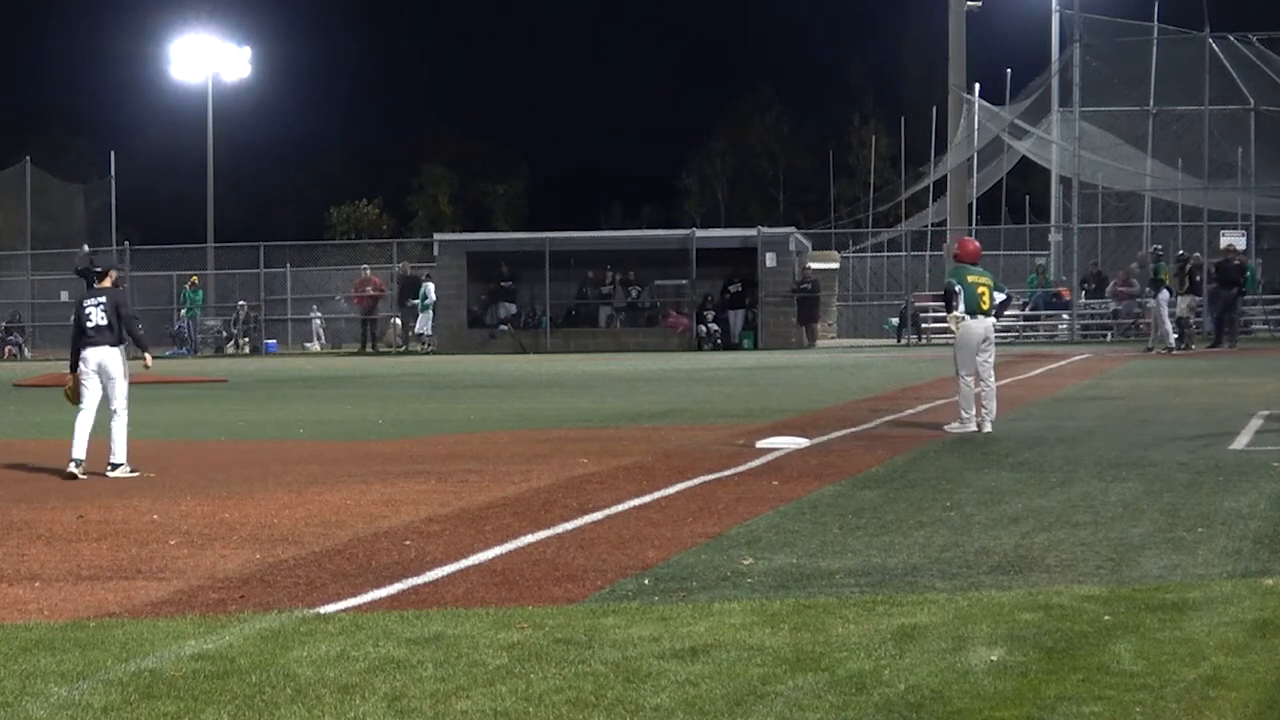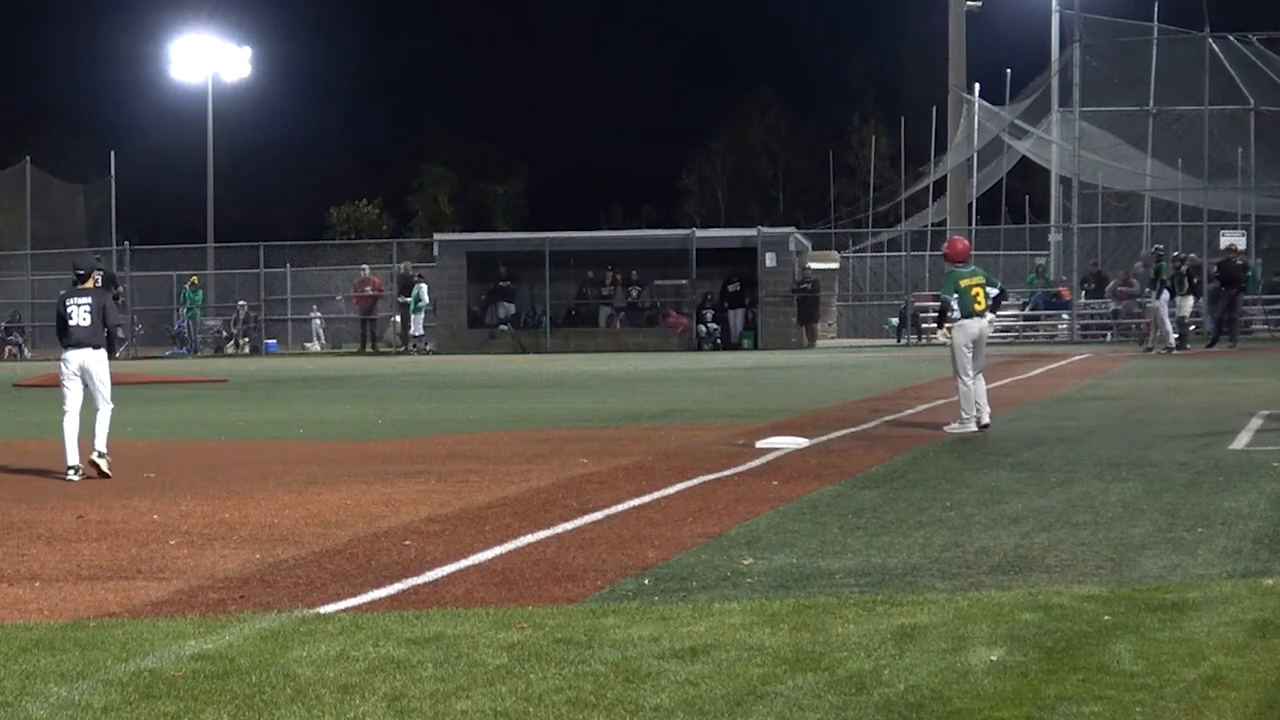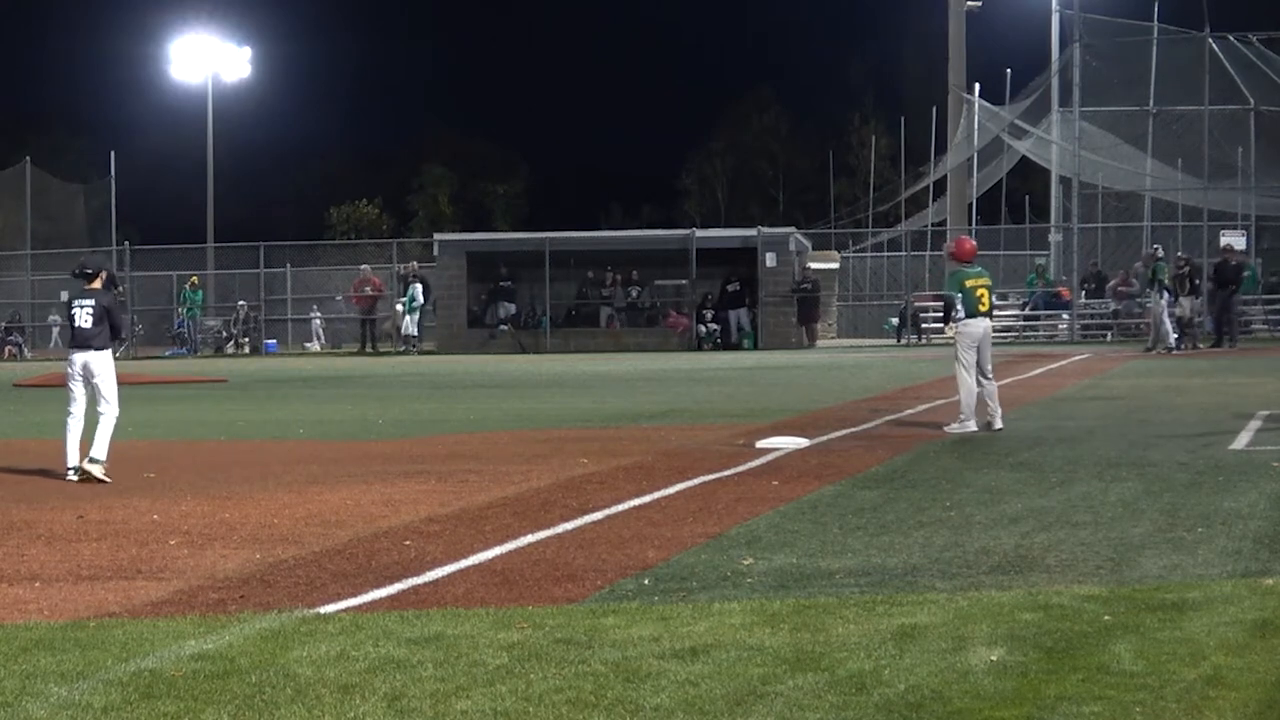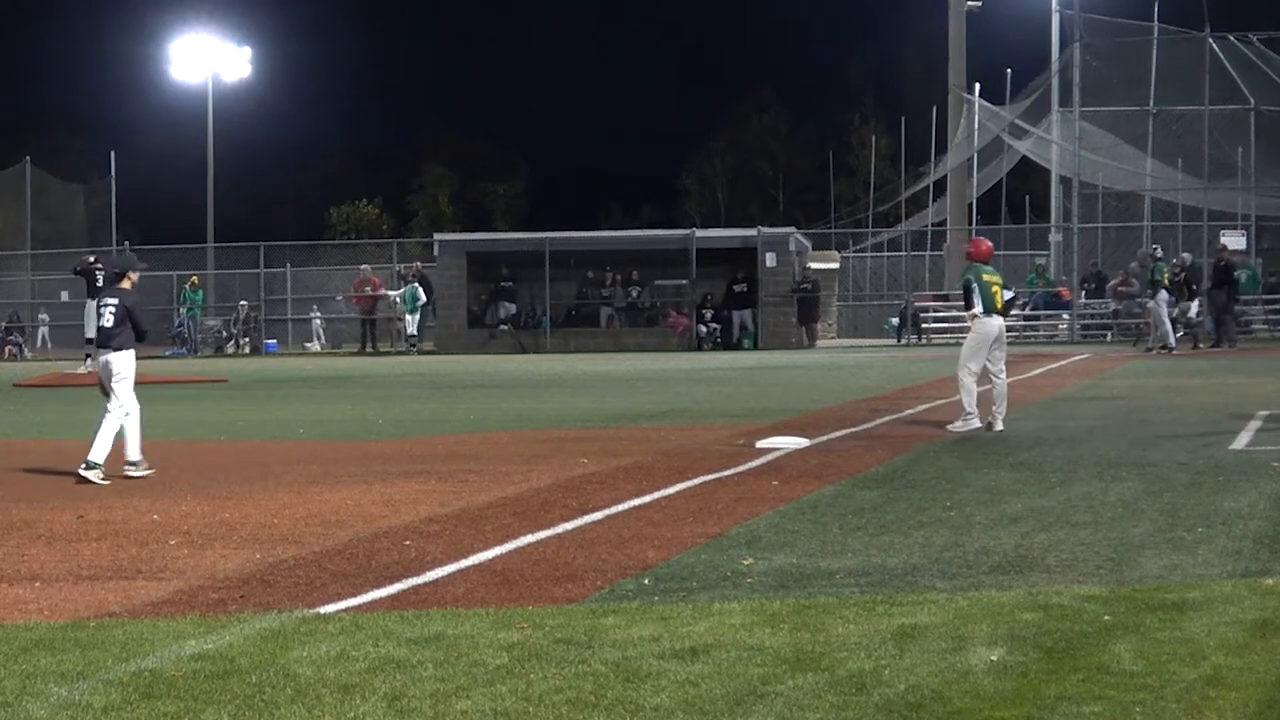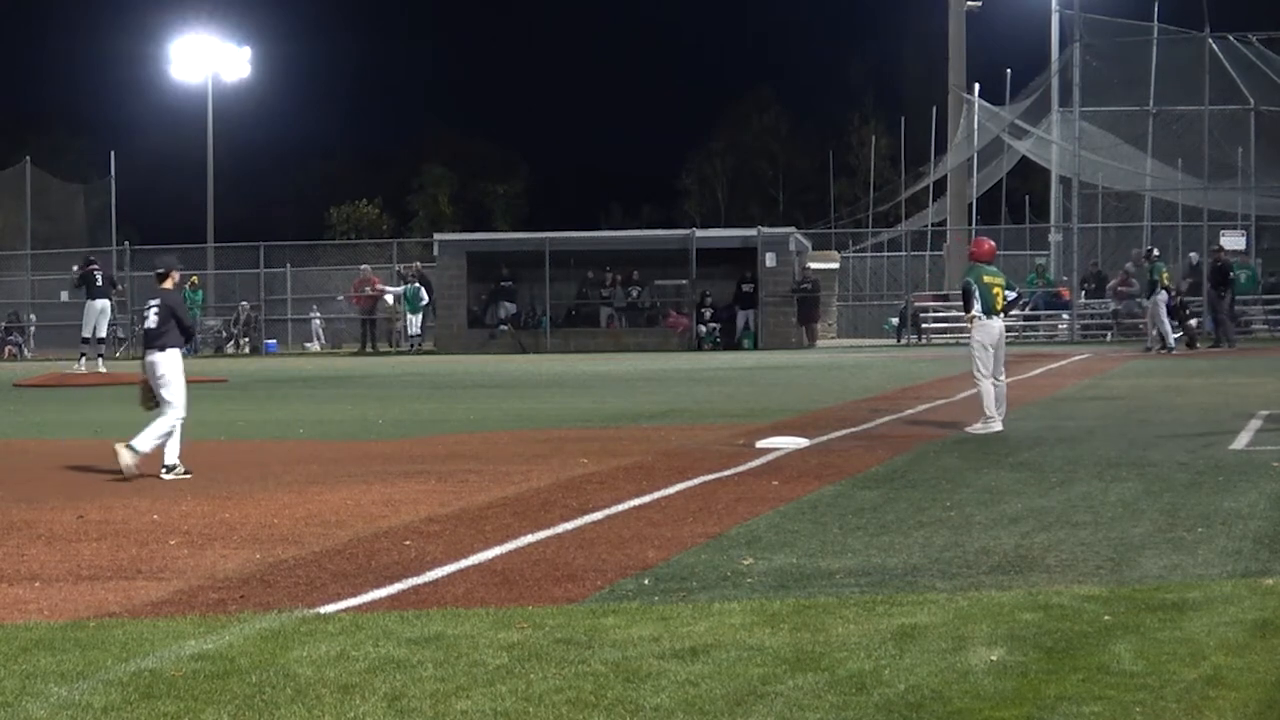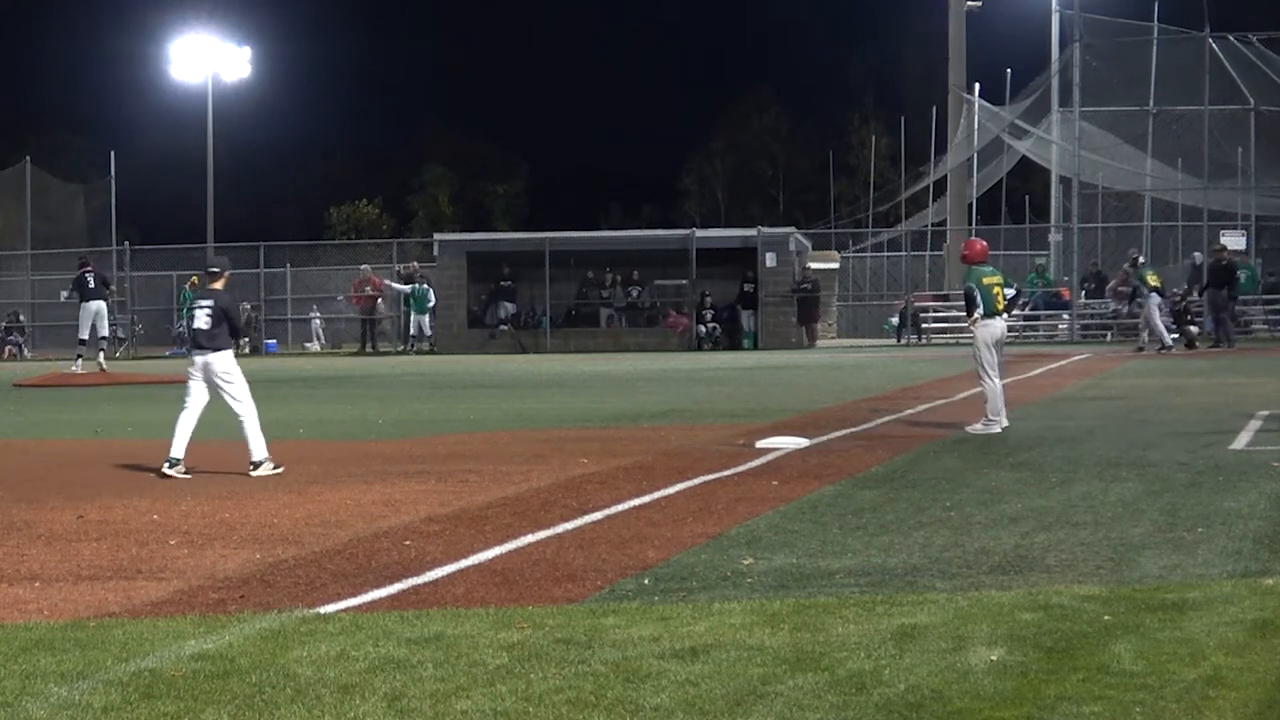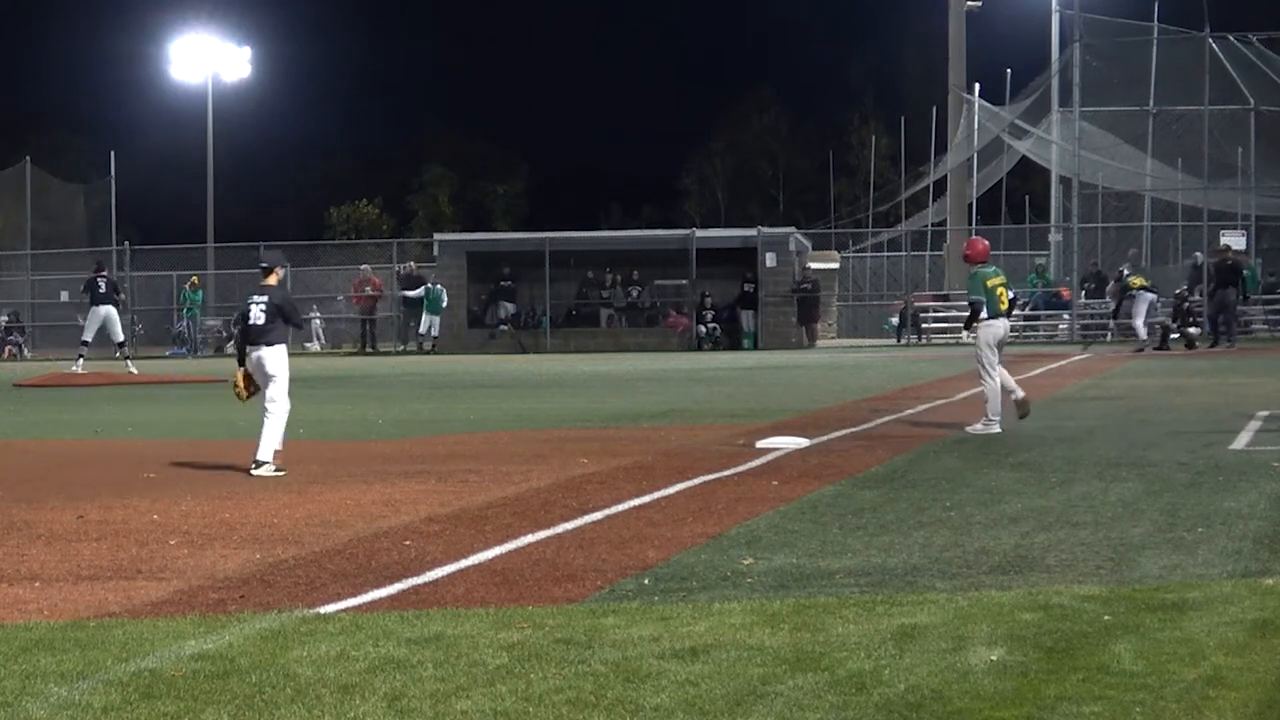
dt=0.4s
person 1, frame 1
left shoulder: (83, 300)
right shoulder: (117, 295)
left elbow: (76, 335)
right elbow: (130, 323)
left wrist: (73, 366)
right wrist: (144, 349)
left hip: (88, 355)
right hip: (111, 353)
left knee: (86, 409)
right knee: (118, 410)
left ankle: (76, 461)
right ankle: (116, 463)
person 1, frame 2
left shoulder: (64, 299)
right shoulder: (101, 296)
left elbow: (59, 332)
right elbow: (112, 328)
right wrist: (109, 352)
left hip: (70, 356)
right hip: (95, 354)
left knee: (70, 411)
right knee: (104, 406)
left ankle: (72, 467)
right ankle: (100, 451)
person 1, frame 3
left shoulder: (74, 299)
right shoulder: (106, 297)
left elbow: (74, 327)
right elbow: (118, 331)
left hip: (76, 356)
right hip: (100, 357)
left knee: (75, 414)
right knee: (108, 412)
left ankle: (72, 467)
right ankle: (95, 459)
person 1, frame 4
left shoulder: (104, 297)
right shoulder: (130, 298)
left elbow: (104, 330)
right elbow: (141, 333)
left hip: (103, 356)
right hip: (122, 356)
left knee: (130, 409)
right knee: (115, 412)
left ankle: (134, 462)
right ankle: (92, 465)
person 1, frame 5
left shoulder: (149, 301)
right shoulder: (172, 297)
left elbow: (147, 336)
right elbow: (189, 330)
left wrist: (147, 372)
right wrist: (180, 340)
left hip: (150, 357)
right hip: (168, 357)
left knee: (172, 411)
right knee: (174, 415)
left ankle: (171, 465)
right ankle: (133, 448)
person 1, frame 6
left shoulder: (197, 300)
right shoulder: (225, 299)
left elbow: (201, 331)
right elbow: (238, 332)
left hip: (197, 358)
right hip: (222, 358)
left knee: (191, 410)
right knee: (246, 410)
left ankle: (174, 460)
right ankle: (260, 461)
person 1, frame 7
left shoulder: (252, 297)
right shoulder: (279, 295)
left elbow: (241, 332)
right elbow: (298, 323)
left wrist: (241, 363)
left hip: (254, 353)
right hip: (274, 352)
left knee: (279, 405)
right knee: (274, 408)
left ankle: (264, 454)
right ankle: (261, 463)
person 2, frame 1
left shoulder: (958, 271)
right shoulder: (987, 275)
left elbow: (949, 289)
right elbow: (1006, 297)
left wrist: (950, 312)
right wrist: (994, 317)
left hip: (968, 325)
right hip: (987, 325)
left knee: (966, 376)
right knee: (987, 375)
left ankle: (968, 421)
right ankle: (987, 420)
person 2, frame 2
left shoulder: (951, 276)
right shoulder: (980, 273)
left elbow: (945, 304)
right elbow: (1000, 291)
left wrist: (941, 327)
right wrist: (991, 313)
left hip: (963, 326)
right hip: (981, 324)
left knee: (964, 376)
right knee: (977, 373)
left ankle: (968, 421)
right ankle: (983, 415)
person 2, frame 3
left shoulder: (957, 275)
right shoulder: (984, 274)
left elbow: (949, 301)
right elbow: (990, 303)
left wrist: (947, 322)
left hip: (967, 326)
right hip: (985, 324)
left knee: (966, 374)
right knee: (986, 373)
left ankle: (967, 420)
right ankle: (995, 418)
person 2, frame 4
left shoulder: (973, 269)
right shoulder: (995, 274)
left elbow: (968, 284)
right elbow: (1011, 295)
left wrist: (969, 308)
left hip: (983, 324)
right hip: (998, 324)
left knee: (966, 370)
right knee: (998, 373)
left ankle: (969, 417)
right ankle: (997, 419)
person 2, frame 5
left shoulder: (975, 270)
right shoulder: (999, 274)
left elbow: (967, 287)
right elbow: (1015, 295)
left wrist: (968, 311)
right wrist: (1003, 312)
left hip: (982, 325)
right hip: (998, 325)
left knee: (983, 375)
right knee: (998, 375)
left ankle: (990, 420)
right ankle: (997, 419)
person 2, frame 6
left shoulder: (973, 273)
right shoulder: (996, 272)
left elbow: (969, 292)
right elbow: (1015, 291)
left wrist: (970, 315)
right wrist: (1006, 312)
left hip: (985, 326)
right hip: (1000, 324)
left knee: (988, 376)
right knee: (995, 374)
left ankle: (991, 422)
right ankle: (1000, 417)
person 2, frame 7
left shoulder: (976, 276)
right shoulder: (998, 272)
left elbow: (977, 306)
right elbow: (1012, 298)
left wrist: (966, 328)
left hip: (987, 326)
right hip: (1003, 324)
left knee: (988, 375)
right knee: (993, 366)
left ankle: (991, 422)
right ankle: (1018, 394)
